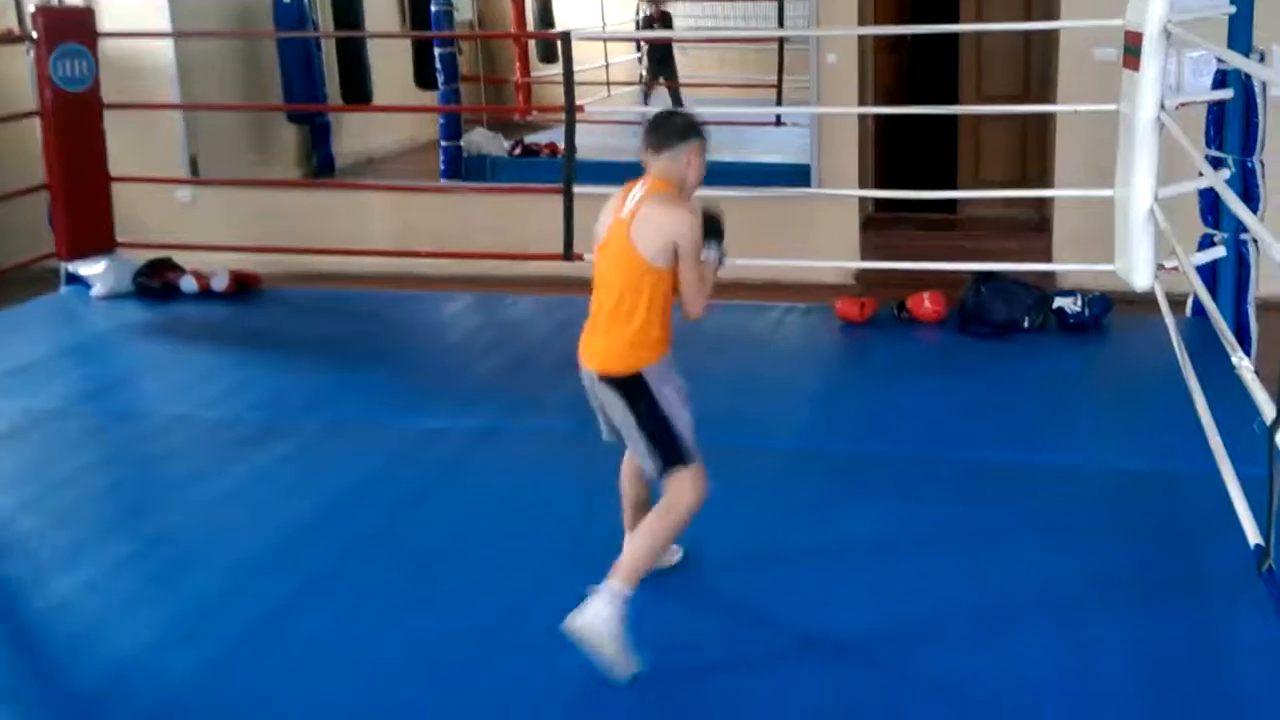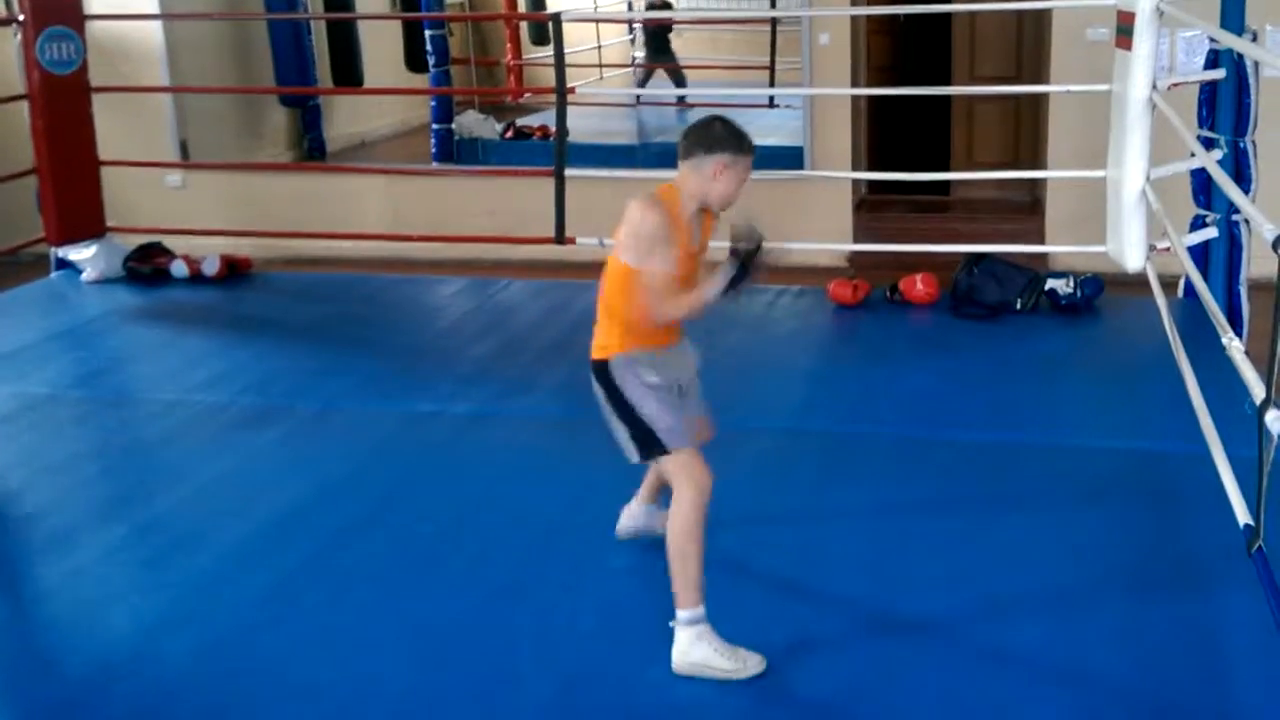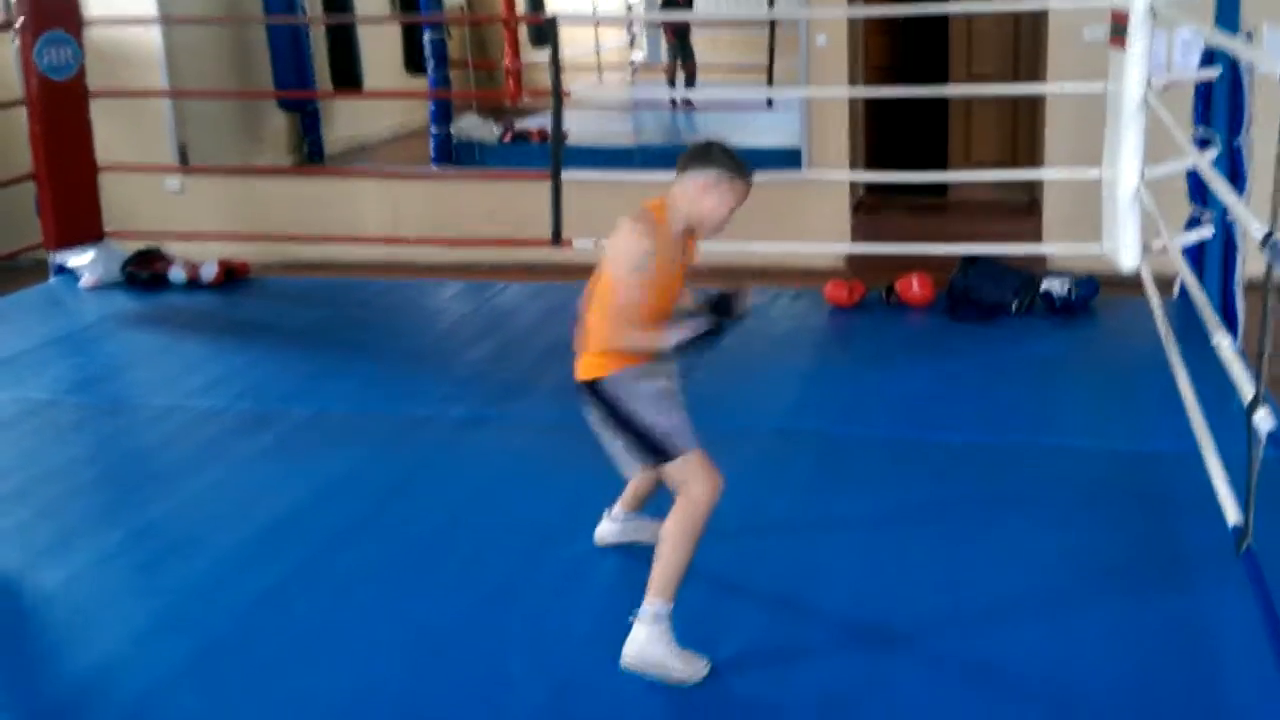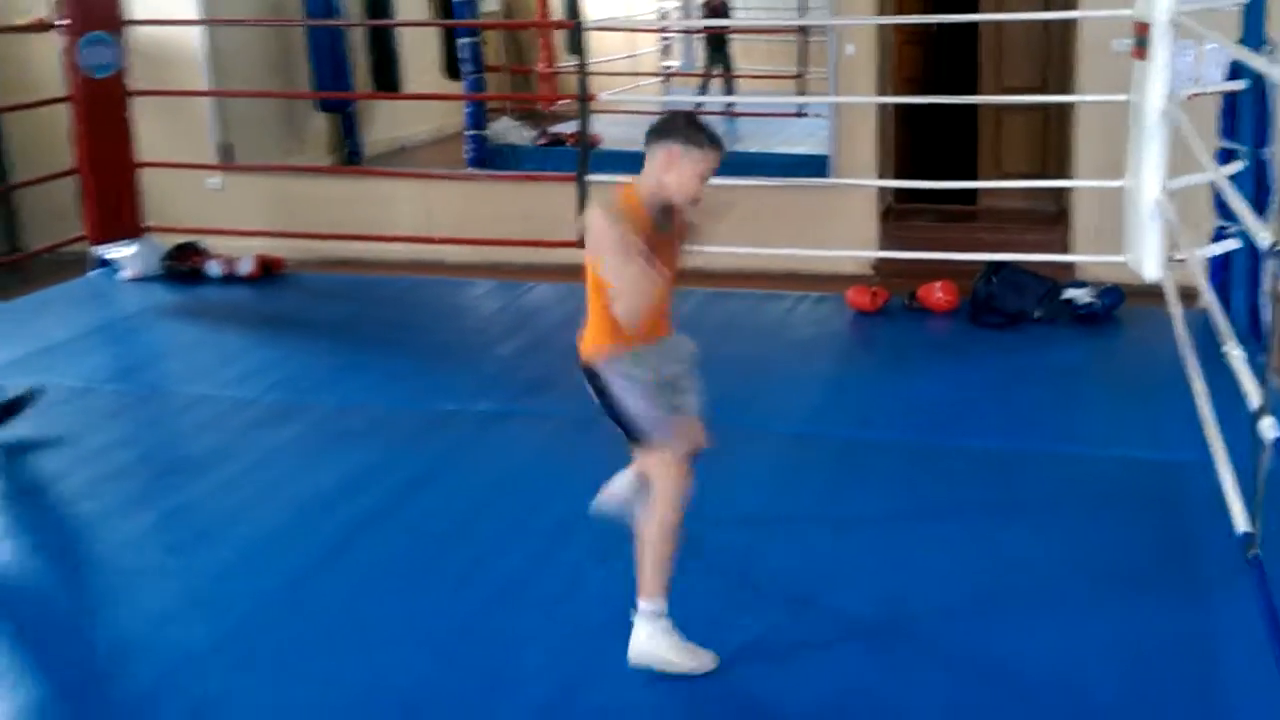
dt=0.4s
person 1, frame 1
left shoulder: (622, 200)
right shoulder: (682, 216)
right elbow: (695, 307)
right wrist: (712, 248)
left hip: (594, 356)
right hip: (635, 366)
left knee: (642, 447)
right knee: (688, 489)
left ankle: (640, 552)
right ankle: (604, 607)
person 1, frame 2
left shoulder: (701, 216)
right shoulder: (650, 217)
left elbow: (685, 280)
right elbow: (655, 310)
left wrist: (740, 254)
right wrist: (726, 280)
left hip: (665, 349)
right hip: (626, 360)
left knee: (695, 428)
right knee: (693, 481)
left ankle: (641, 512)
right ankle: (692, 638)
person 1, frame 3
left shoulder: (670, 231)
right shoulder: (643, 238)
right elbow: (612, 331)
left wrist: (707, 308)
right wrist: (687, 330)
left hip: (632, 370)
right hip: (616, 377)
left knee: (663, 448)
right knee: (701, 486)
left ankle: (617, 520)
right ankle: (649, 634)
person 1, frame 4
left shoulder: (665, 210)
right shoulder: (607, 217)
right elbow: (629, 318)
right wrist: (652, 254)
left hip: (658, 346)
right hip: (614, 358)
left knee: (692, 439)
right knee: (673, 480)
left ankle: (627, 488)
right ankle: (651, 630)
